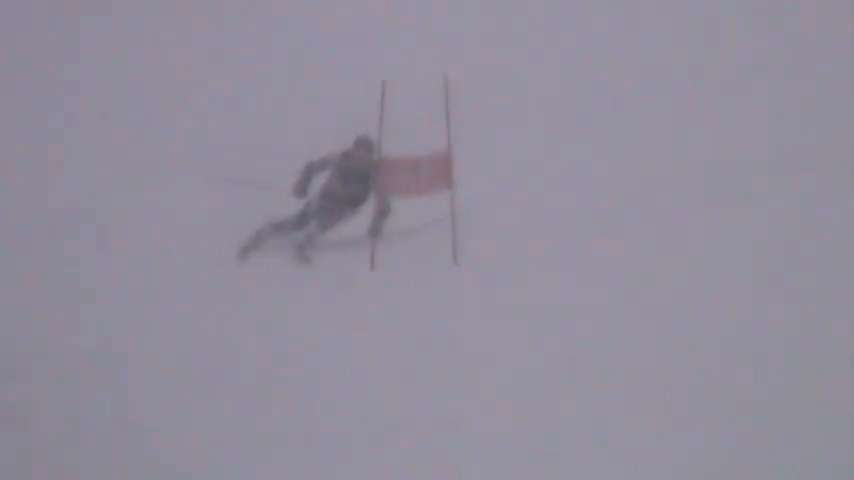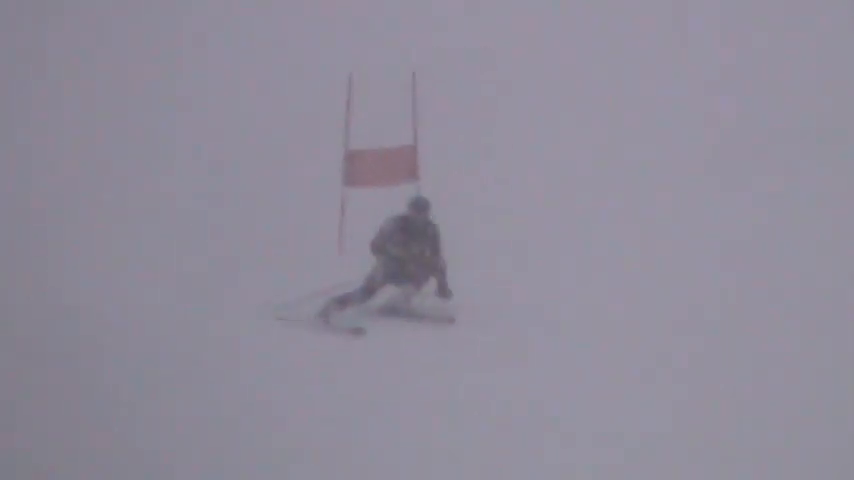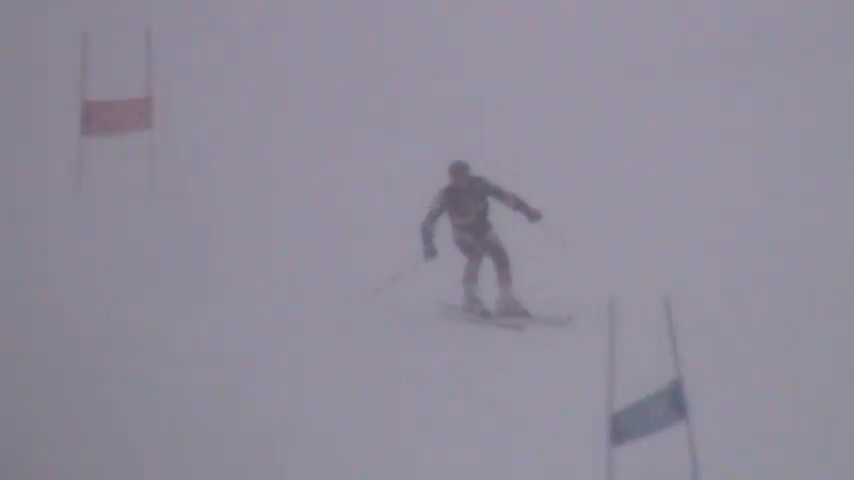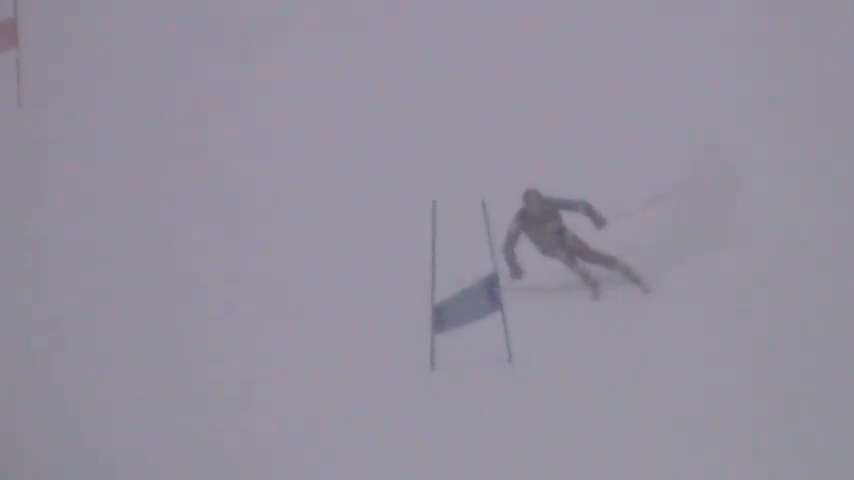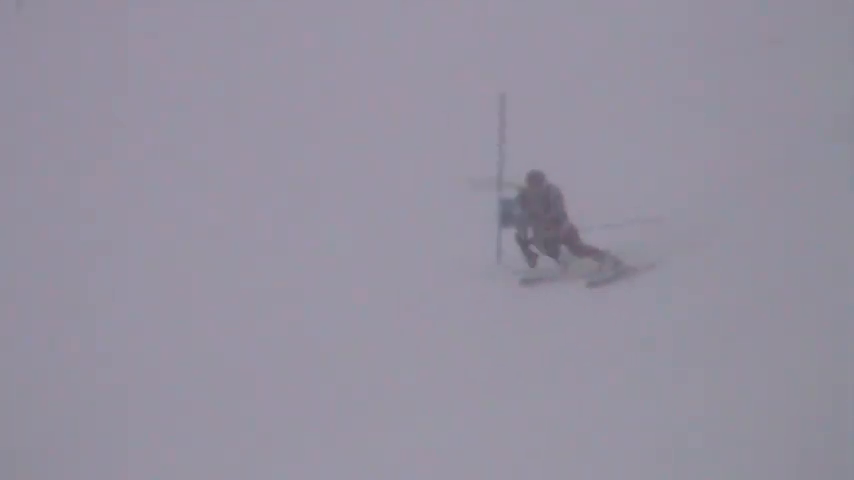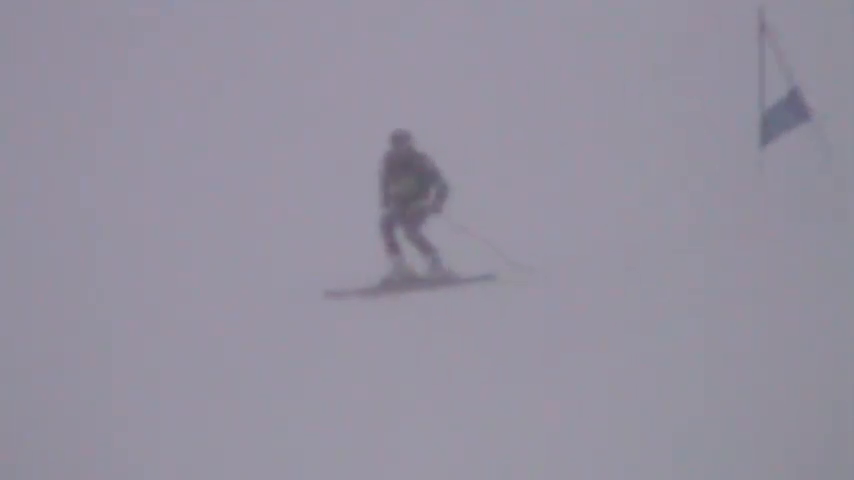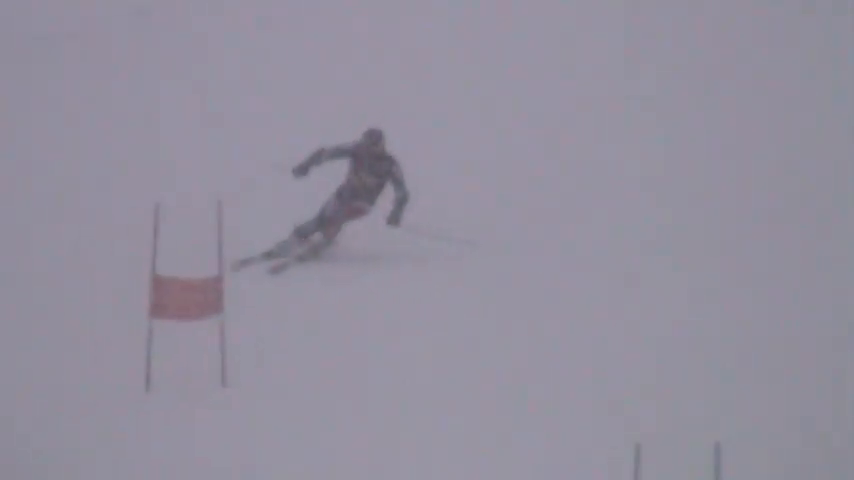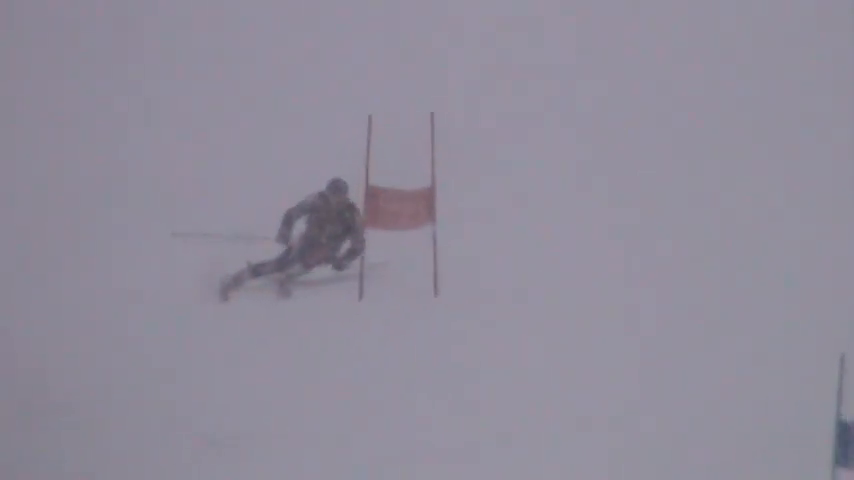
dt=0.5s
person 1, frame 1
left shoulder: (374, 172)
right shoulder: (342, 159)
left elbow: (384, 202)
right elbow: (311, 167)
left wrist: (377, 225)
right wrist: (301, 184)
left hip: (346, 207)
right hip: (326, 198)
right knee: (298, 223)
person 1, frame 2
left shoulder: (430, 229)
right shoulder: (395, 222)
left elbow: (437, 257)
right elbow: (376, 245)
left wrist: (442, 284)
left hip: (410, 271)
right hip: (387, 266)
left knee: (427, 270)
right knee: (366, 292)
right ankle: (331, 307)
person 1, frame 3
left shoulder: (479, 184)
right shoulder: (445, 195)
left elbow: (505, 195)
right elbow: (428, 223)
left wrist: (527, 209)
right wrist: (428, 246)
left hip: (484, 230)
right hip: (463, 235)
left knee: (501, 259)
right knee: (475, 257)
left ankle: (507, 301)
right ankle: (470, 298)
person 1, frame 4
left shoulder: (550, 203)
right shoulder: (521, 219)
left elbow: (578, 205)
right elbow: (508, 246)
left wrist: (594, 216)
right wrist: (513, 266)
left hip: (563, 237)
right hip: (547, 247)
left knee: (589, 255)
right knee: (565, 255)
left ankle: (630, 274)
right ankle: (590, 281)
person 1, frame 5
left shoulder: (553, 192)
right shoulder: (521, 200)
right elbow: (521, 230)
right wrist: (527, 253)
left hip: (561, 227)
right hip: (544, 235)
left knee: (576, 249)
left ankle: (613, 263)
person 1, frame 6
left shoulder: (421, 160)
right shoulder: (390, 159)
left elbow: (442, 185)
right elbow: (385, 177)
left wrist: (438, 202)
right wrist: (385, 195)
left hip: (420, 204)
right hip: (400, 203)
left knee: (411, 232)
right knee: (386, 224)
left ankle: (437, 265)
right ankle: (400, 268)
person 1, frame 7
left shoulder: (390, 164)
right shoulder: (357, 149)
left elbow: (402, 193)
right elbow: (327, 152)
left wrist: (396, 213)
right wrist: (305, 165)
left hip: (362, 204)
right hip: (344, 195)
left knee: (335, 219)
right knee: (317, 223)
right ankle: (281, 248)
person 1, frame 8
left shoulder: (352, 214)
right shoulder: (318, 199)
left elbow: (358, 244)
right elbow: (292, 214)
left wrist: (344, 261)
right wrist: (285, 232)
left hip: (327, 251)
right hip: (308, 242)
right knee: (279, 264)
right ankle: (233, 282)
